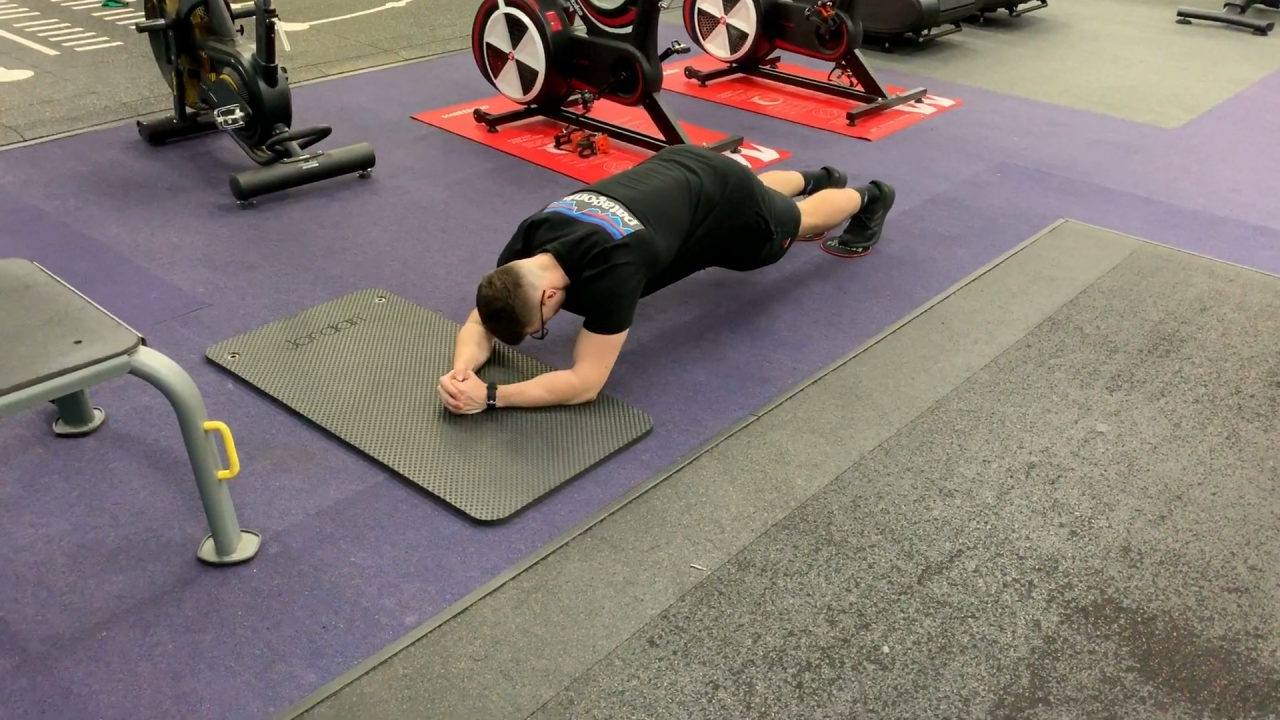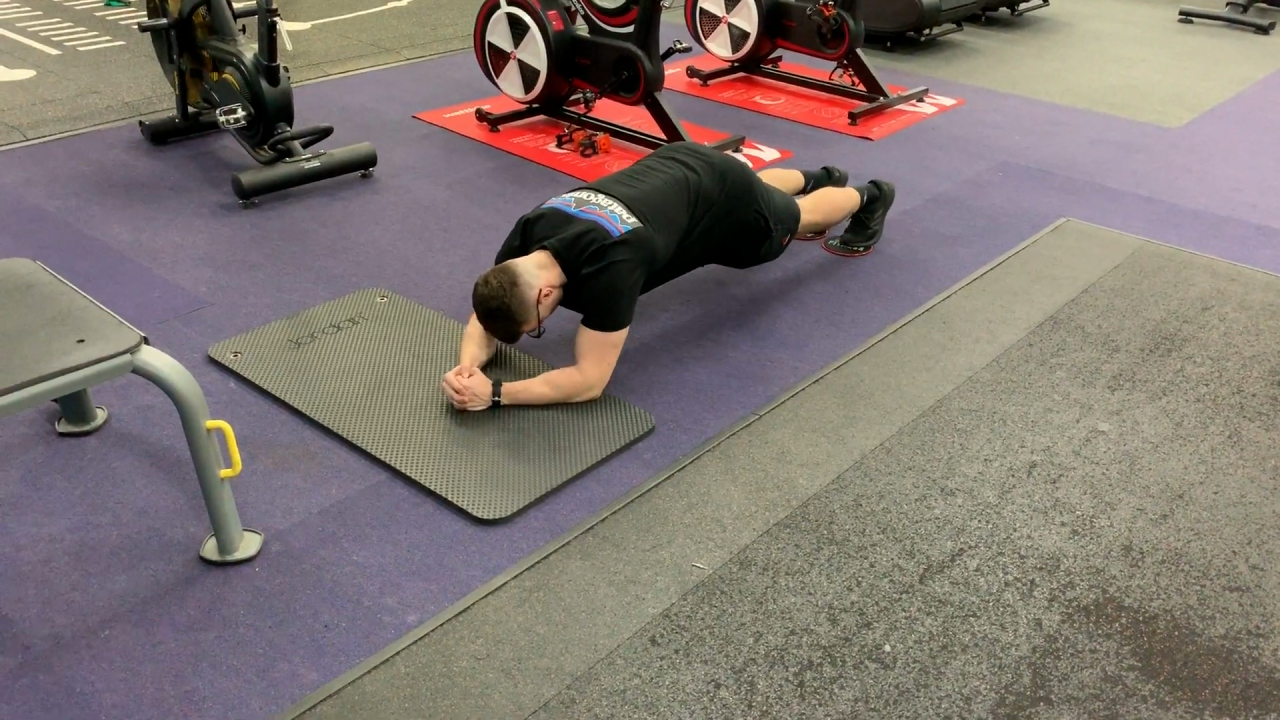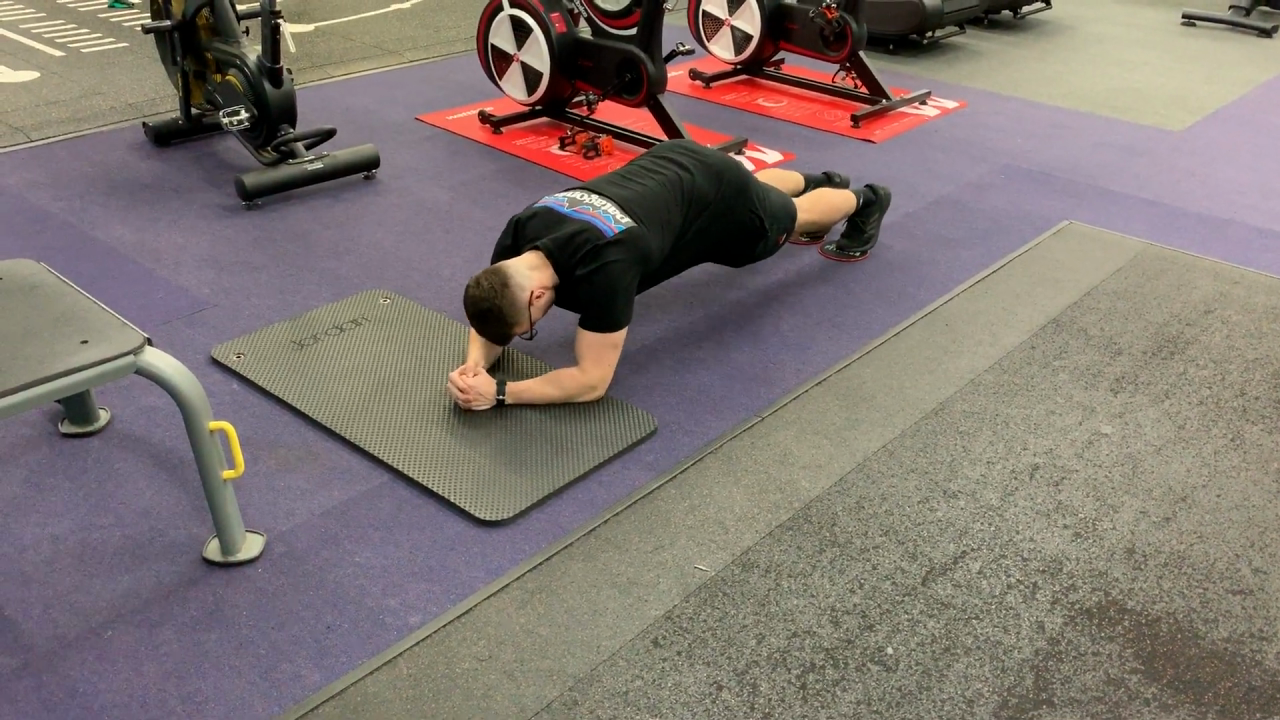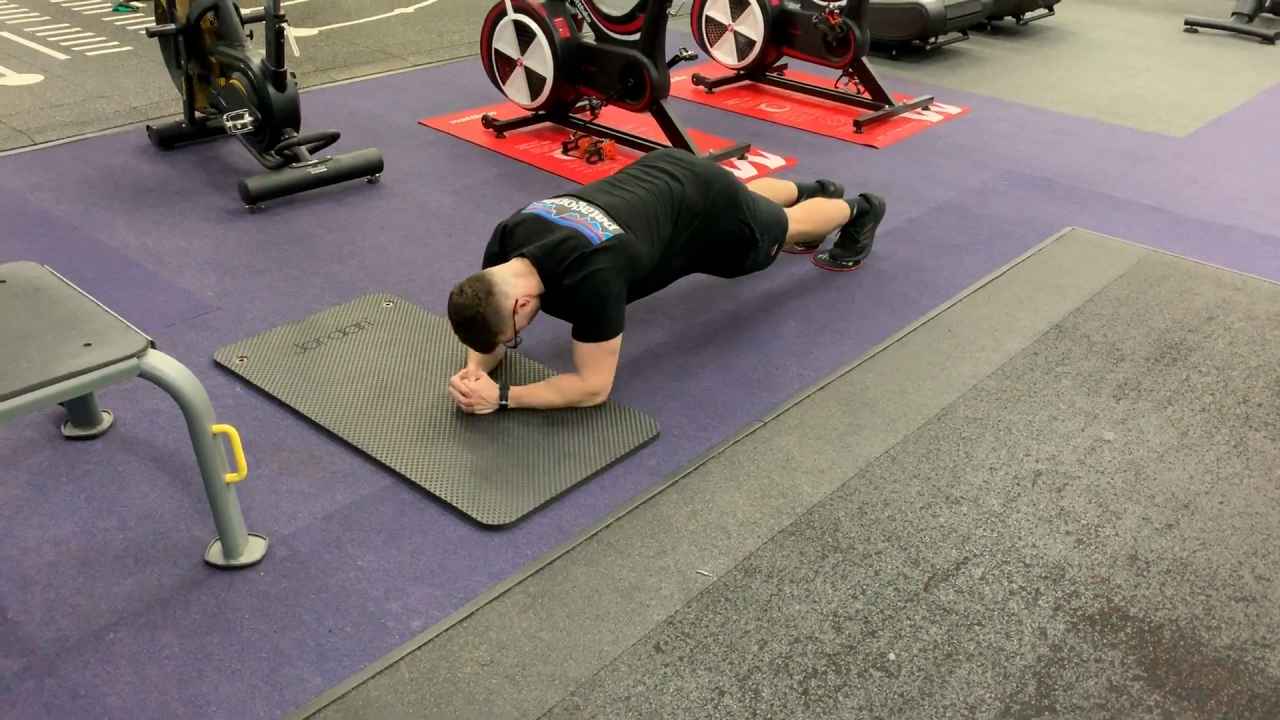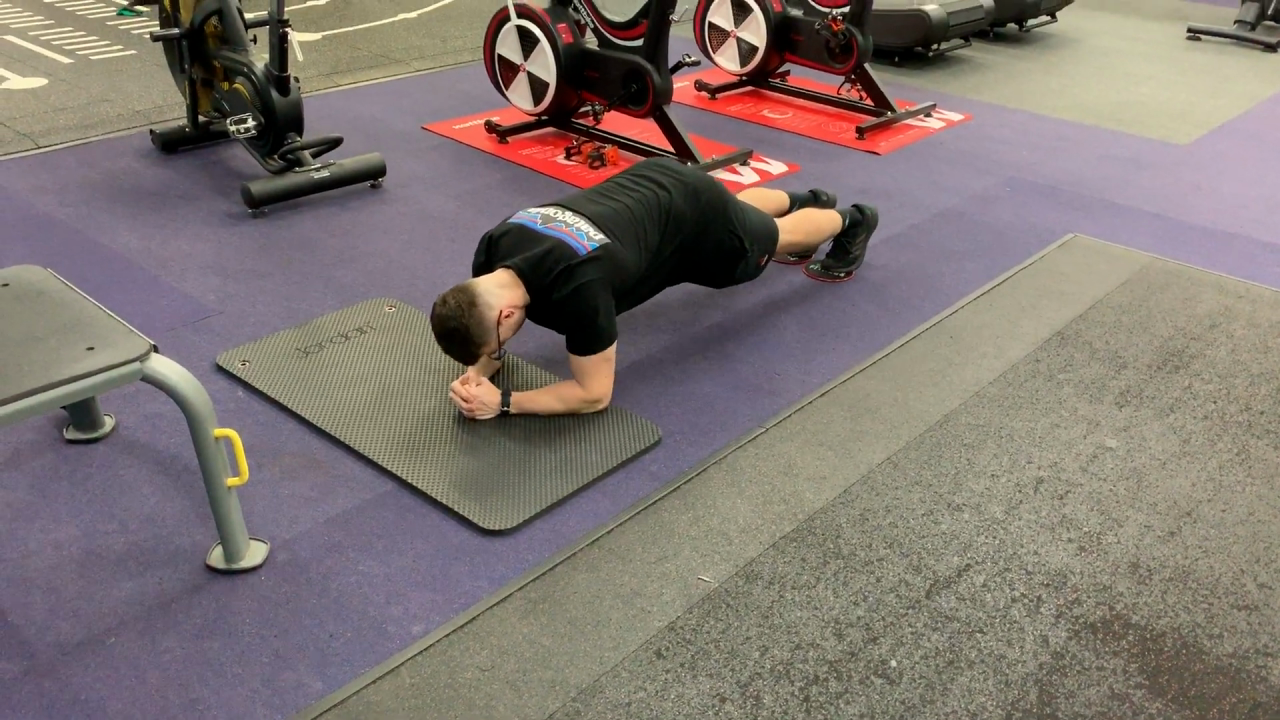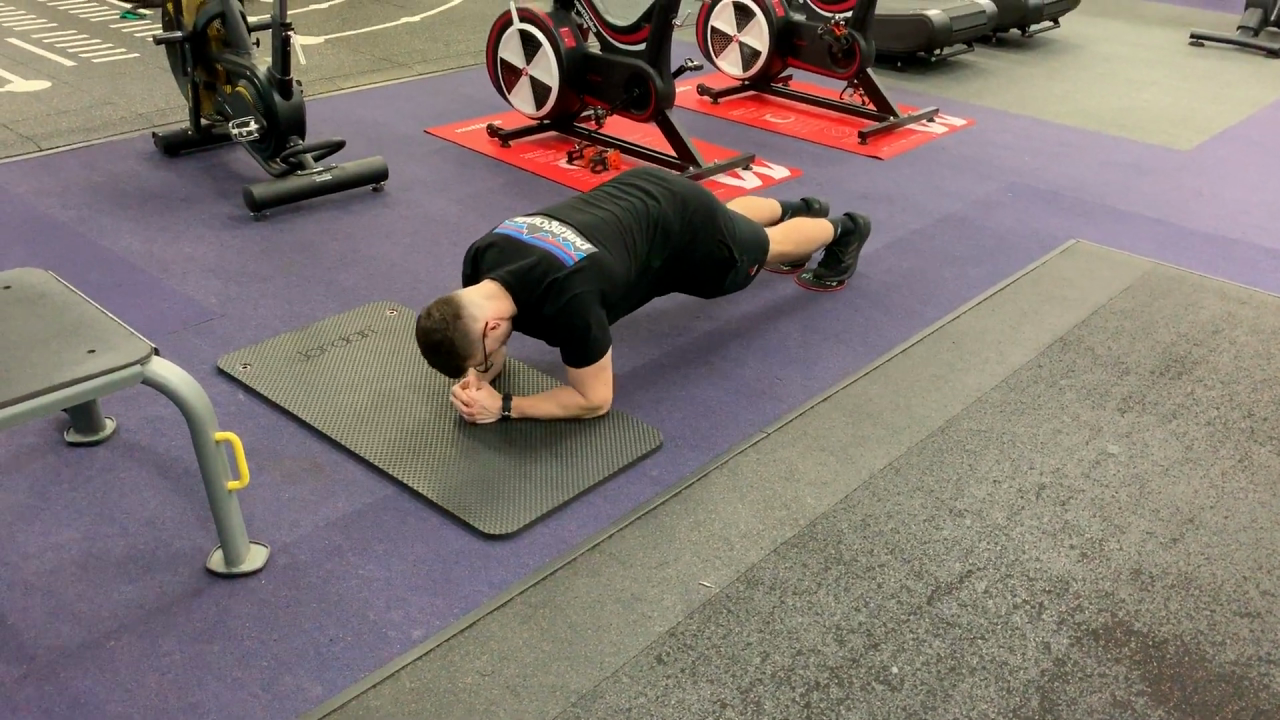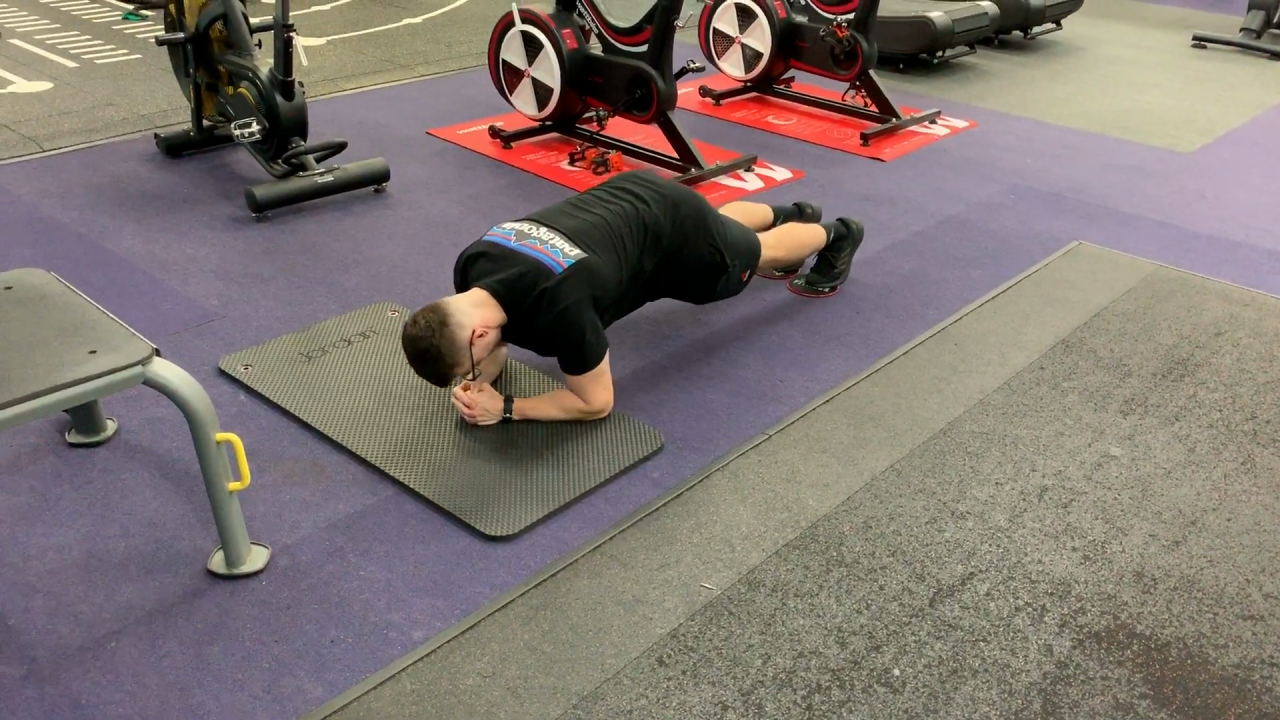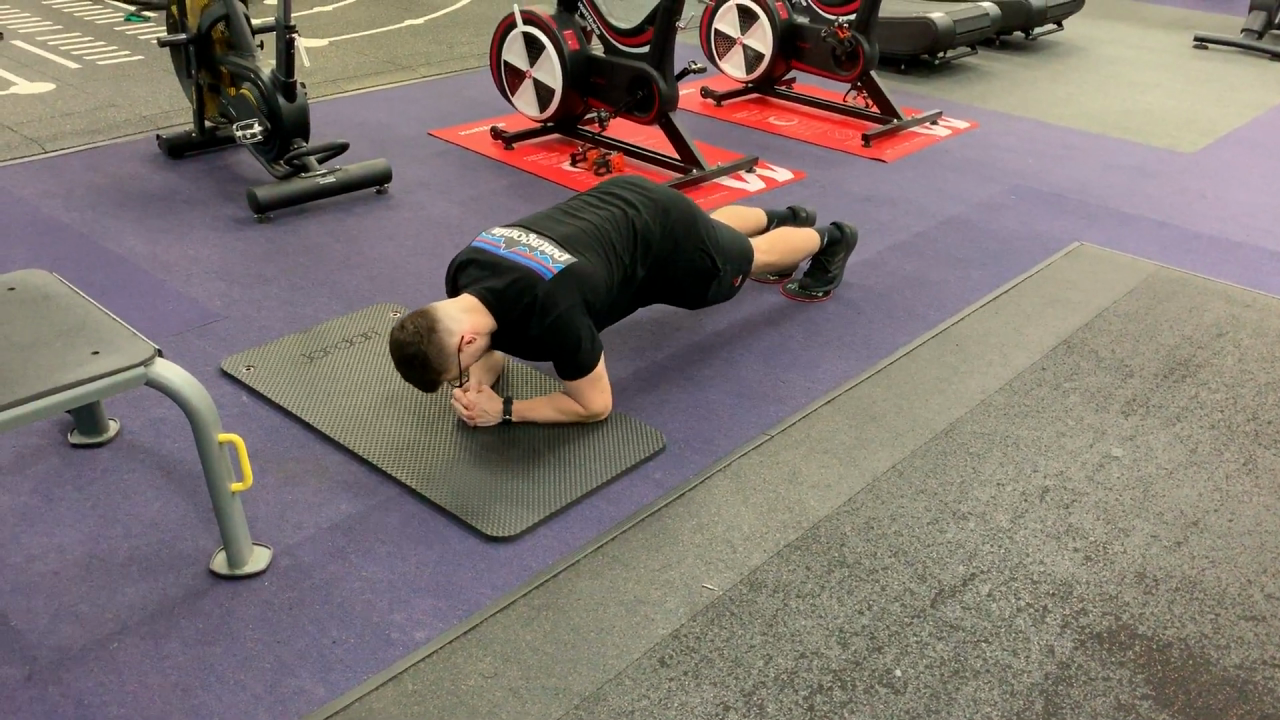
dt=0.2s
person 1, frame 1
left shoulder: (609, 272)
right shoulder: (529, 241)
left elbow: (585, 383)
right elbow: (479, 323)
left wrist: (490, 396)
right wrist: (461, 370)
left hip: (724, 196)
right hip: (678, 169)
left knee: (799, 221)
right knee: (764, 192)
left ankle: (868, 198)
right ankle: (819, 180)
person 1, frame 2
left shoulder: (607, 270)
right shoulder: (524, 241)
left elbow: (589, 381)
right elbow: (484, 325)
left wrist: (495, 394)
right wrist: (469, 365)
left hip: (722, 196)
right hip: (677, 165)
left knee: (796, 218)
right knee: (769, 191)
left ankle: (867, 197)
right ankle: (821, 178)
person 1, frame 3
left shoulder: (602, 269)
right shoulder: (518, 238)
left elbow: (592, 382)
right elbow: (493, 327)
left wrist: (500, 393)
right wrist: (475, 364)
left hip: (717, 195)
right hip: (673, 164)
left knee: (793, 216)
right knee: (765, 192)
left ankle: (864, 201)
right ankle: (822, 181)
person 1, frame 4
left shoulder: (589, 278)
right shoulder: (506, 244)
left elbow: (593, 387)
right elbow: (490, 335)
left wrist: (501, 397)
right wrist: (477, 369)
left hip: (707, 205)
right hip: (662, 174)
left knee: (784, 228)
right knee: (751, 198)
left ankle: (859, 211)
right ankle: (814, 191)
person 1, frame 5
left shoulder: (576, 288)
right shoulder: (493, 252)
left elbow: (594, 393)
right elbow: (489, 347)
left wrist: (502, 402)
right wrist: (476, 373)
left hip: (693, 215)
right hip: (651, 183)
left knee: (775, 238)
right knee: (742, 209)
left ankle: (851, 221)
right ankle: (806, 202)
person 1, frame 6
left shoulder: (566, 299)
right shoulder: (481, 261)
left elbow: (595, 399)
right elbow: (493, 350)
left wrist: (504, 406)
right wrist: (476, 379)
left hip: (684, 225)
right hip: (639, 192)
left knee: (767, 247)
right knee: (733, 219)
left ankle: (843, 230)
right ankle: (799, 210)
person 1, frame 7
left shoulder: (558, 306)
right shoulder: (472, 267)
left elbow: (597, 402)
right elbow: (496, 346)
left wrist: (504, 407)
right wrist: (477, 382)
left hip: (675, 230)
right hip: (630, 196)
left knee: (758, 253)
right knee: (725, 225)
left ankle: (835, 236)
right ankle: (792, 214)
person 1, frame 8
left shoulder: (551, 312)
right shoulder: (464, 274)
left elbow: (596, 405)
right elbow: (494, 347)
left wrist: (503, 409)
right wrist: (479, 383)
left hip: (667, 236)
right hip: (621, 201)
left knee: (751, 258)
right knee: (717, 229)
left ankle: (829, 240)
right ankle: (786, 218)
